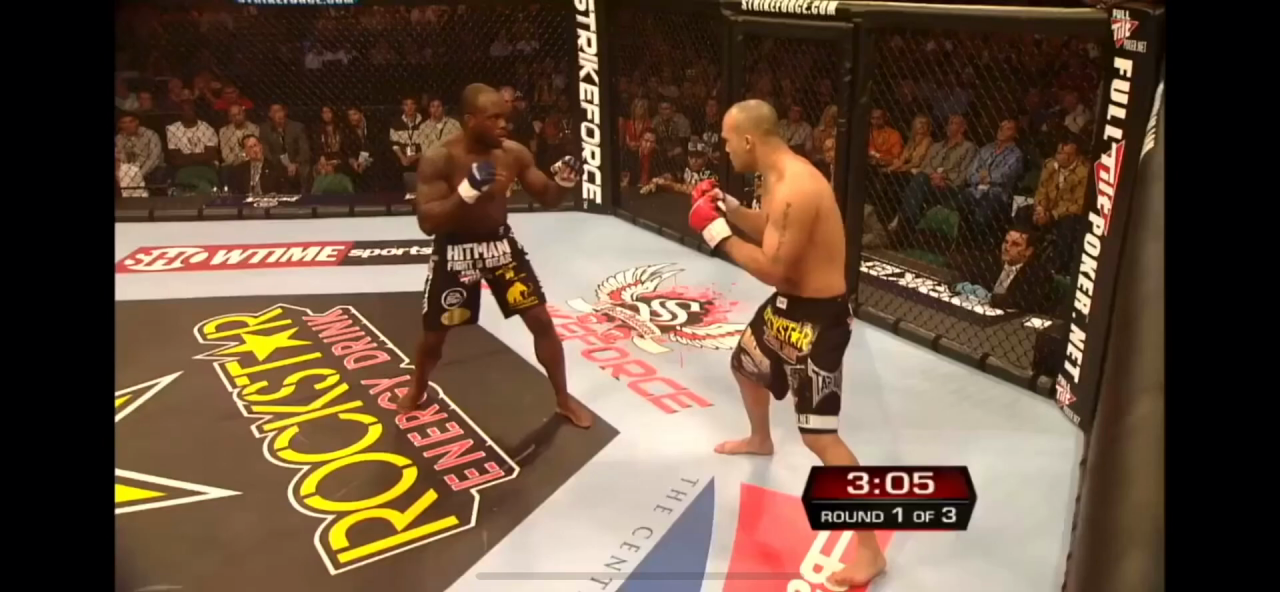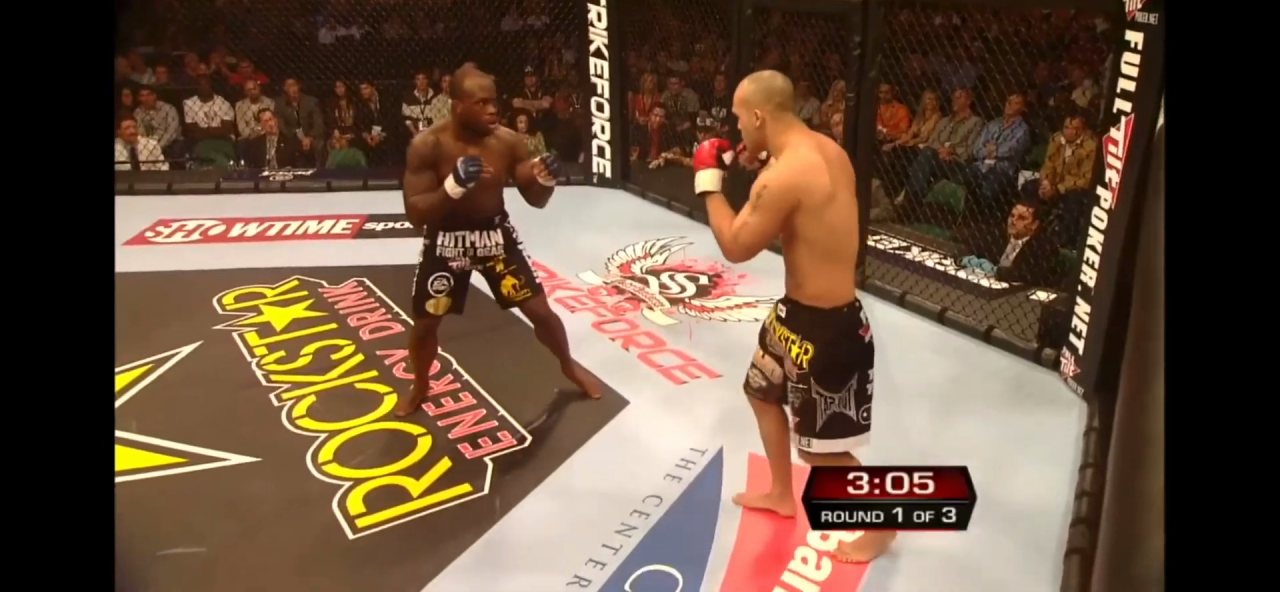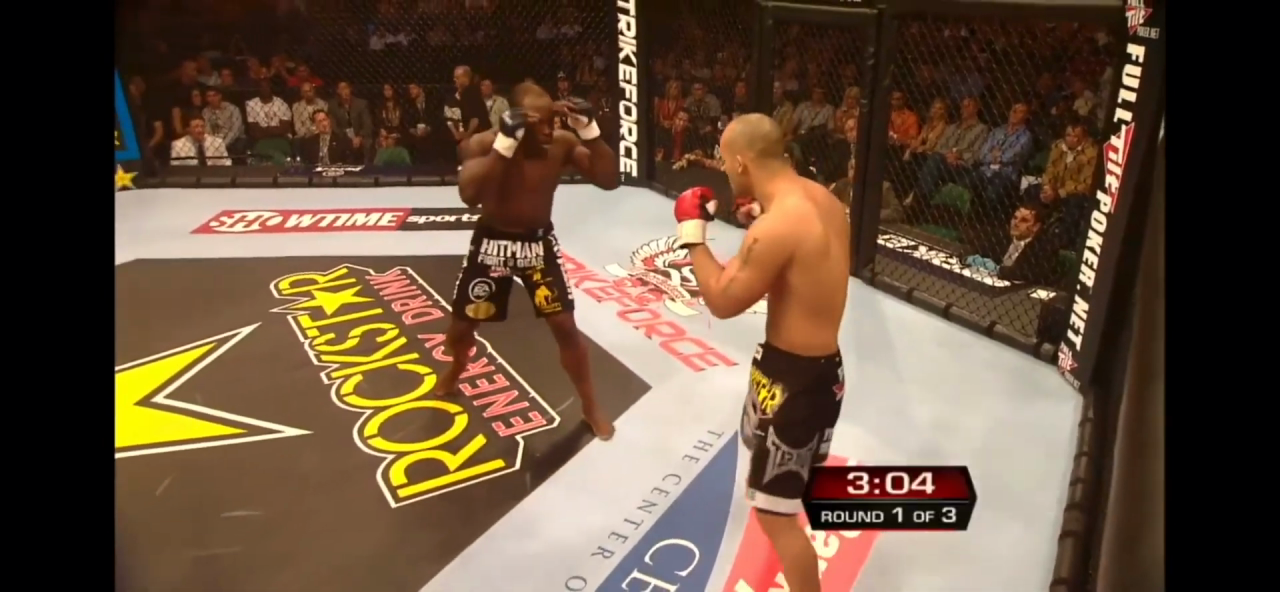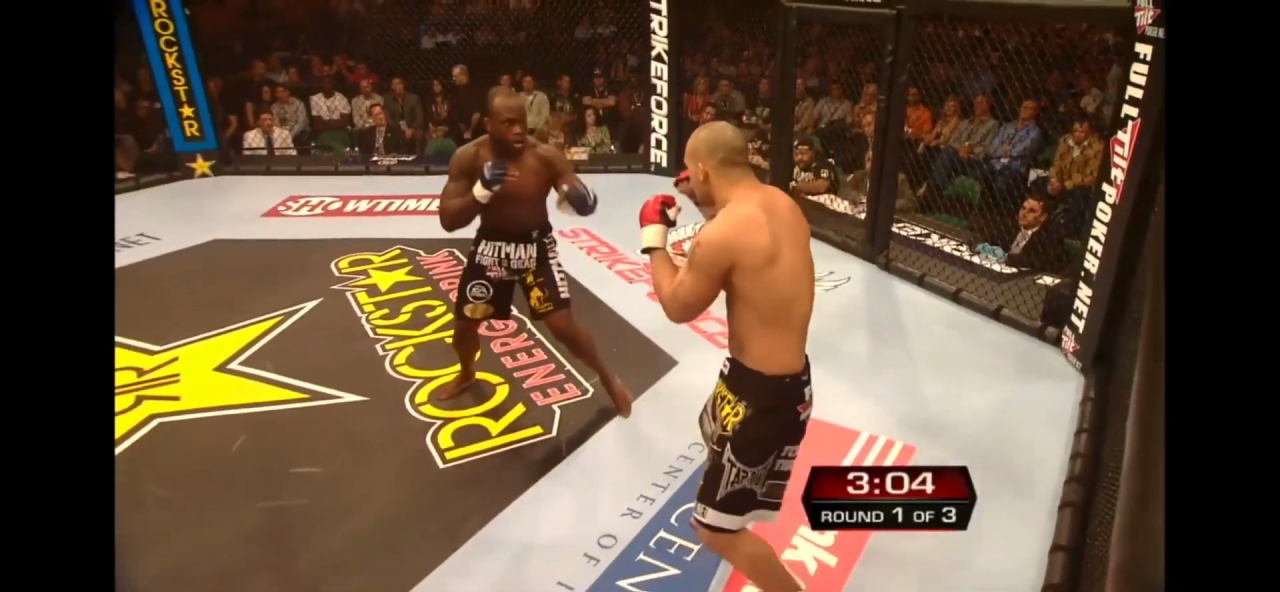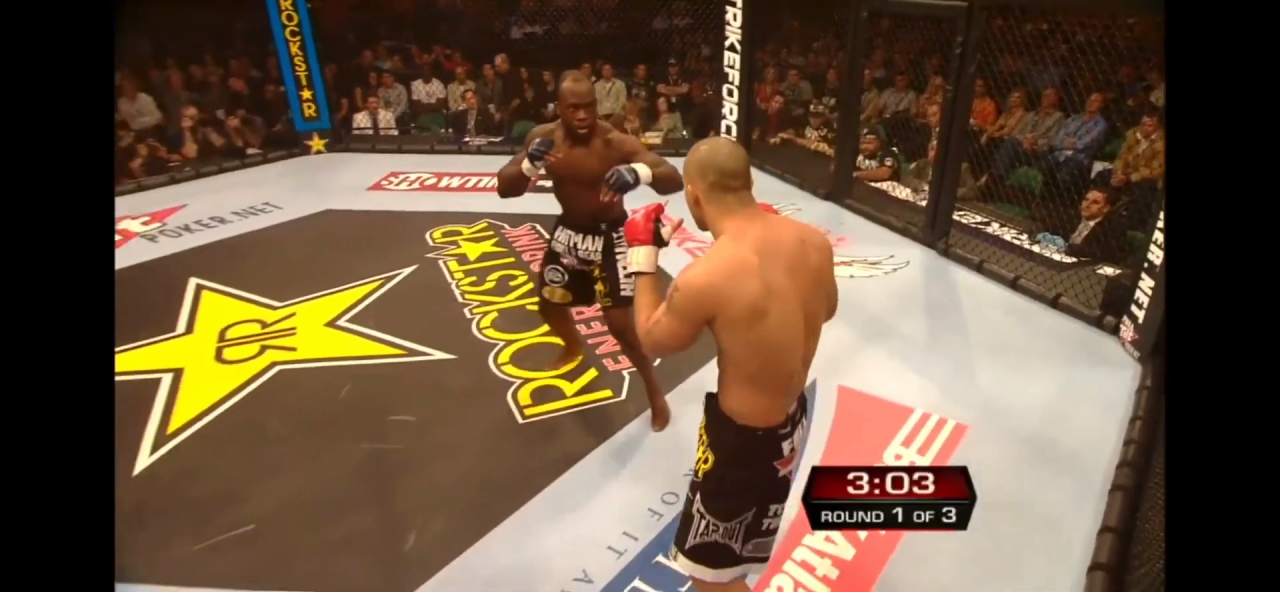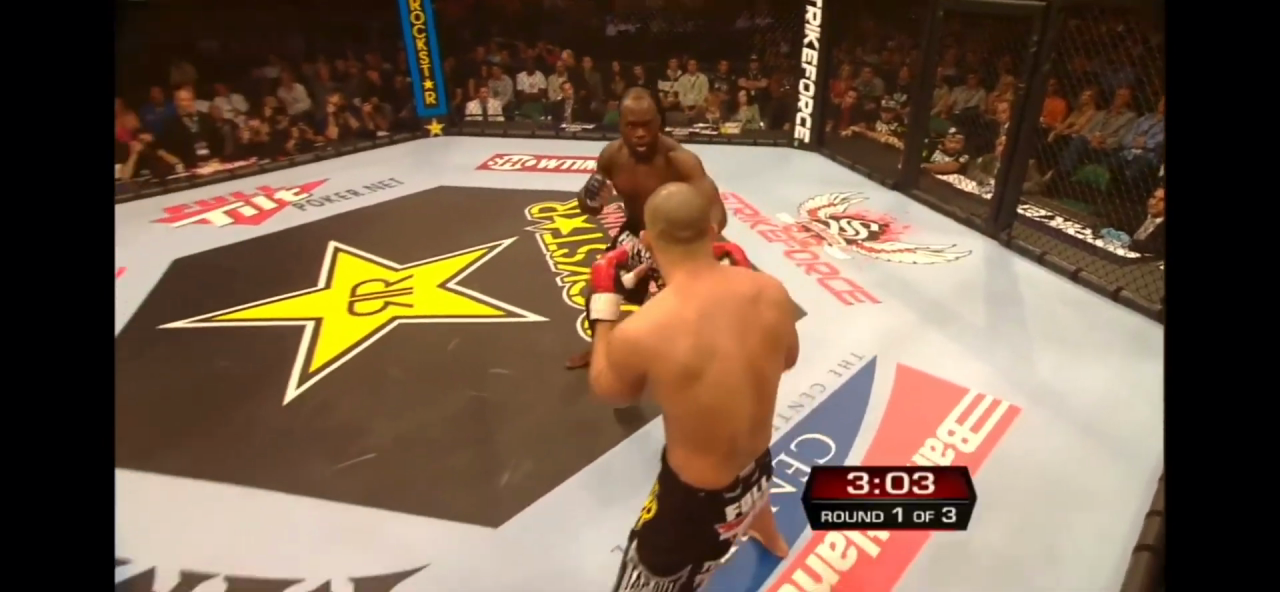
dt=0.5s
person 1, frame 1
left shoulder: (794, 189)
right shoulder: (782, 175)
left elbow: (770, 266)
left wrist: (714, 230)
right wrist: (729, 209)
left hip: (818, 315)
right hip: (789, 303)
left knee: (819, 434)
right knee: (748, 362)
left ankle: (870, 547)
right ankle: (759, 439)
person 1, frame 2
left shoulder: (785, 176)
right shoulder: (825, 149)
left elbow: (735, 247)
left wrist: (708, 181)
right wrist: (765, 167)
left hip: (823, 325)
right hip: (801, 309)
left knee: (821, 449)
right knee: (761, 392)
left ankle: (879, 528)
right ankle: (782, 494)
person 1, frame 3
left shoulder: (775, 228)
right shoulder: (823, 199)
left elbow: (724, 303)
left wrist: (692, 233)
left hip: (797, 374)
right hip: (818, 360)
left knee: (773, 510)
right knee: (760, 427)
right ankle: (796, 480)
person 1, frame 4
left shoulder: (721, 234)
right shoulder: (783, 206)
left elbow: (678, 307)
left wrist: (654, 238)
right wrist: (712, 201)
left hip: (764, 392)
right hip: (785, 375)
left knee: (722, 526)
right knee: (715, 435)
right ankle: (718, 529)
person 1, frame 5
left shoulder: (703, 279)
right shoulder: (811, 241)
left elbow: (654, 344)
left wrist: (642, 259)
left hip: (746, 440)
right hip: (792, 417)
person 1, frame 6
left shoulder: (641, 333)
right shoulder: (769, 292)
left elbow: (609, 391)
left wrist: (604, 303)
left hip: (693, 501)
right hip: (757, 472)
right ankle: (772, 539)
person 2, frame 1
left shoulder: (515, 153)
right shoulder: (439, 157)
left elbow: (550, 201)
right elbow: (428, 222)
left wrist: (563, 179)
right wrist: (470, 187)
left hip: (500, 244)
right hip: (454, 250)
left knee: (541, 321)
right knee: (434, 334)
left ankle: (563, 398)
right ankle: (418, 388)
person 2, frame 2
left shoulder: (507, 141)
right shoulder: (427, 145)
left elbow: (536, 200)
right elbow: (416, 214)
left wrist: (546, 178)
right wrist: (455, 183)
left hip: (495, 232)
right hip: (445, 239)
left knee: (540, 311)
right knee: (425, 323)
left ankle: (570, 368)
right ankle: (420, 389)
person 2, frame 3
left shoulder: (562, 146)
right shoulder: (484, 143)
left elbow: (609, 180)
right elbow: (469, 194)
left wrist: (589, 128)
right wrist: (506, 139)
left hip: (539, 243)
right hip: (491, 243)
left knee: (565, 328)
right knee: (462, 325)
left ankle: (591, 408)
right ankle: (457, 368)
person 2, frame 4
left shoulder: (546, 157)
right shoulder: (468, 157)
left elbow: (580, 198)
right elbow: (448, 220)
left wrist: (582, 199)
right wrist: (484, 188)
left hip: (536, 244)
right hip: (491, 245)
left knee: (563, 328)
right knee: (465, 324)
left ankle: (609, 382)
right ankle: (466, 375)
person 2, frame 5
left shoulder: (616, 143)
right shoulder: (546, 136)
left elbow: (673, 181)
right elbow: (505, 188)
left wrist: (639, 172)
right wrist: (530, 163)
left hip: (610, 237)
right hip: (568, 232)
left knee: (623, 325)
right knee: (551, 307)
left ankle: (656, 398)
right ankle: (573, 347)
person 2, frame 6
left shoulder: (680, 160)
right shoulder: (611, 155)
left elbow: (715, 211)
right elbow: (589, 207)
right wrist: (591, 198)
right hip: (633, 235)
